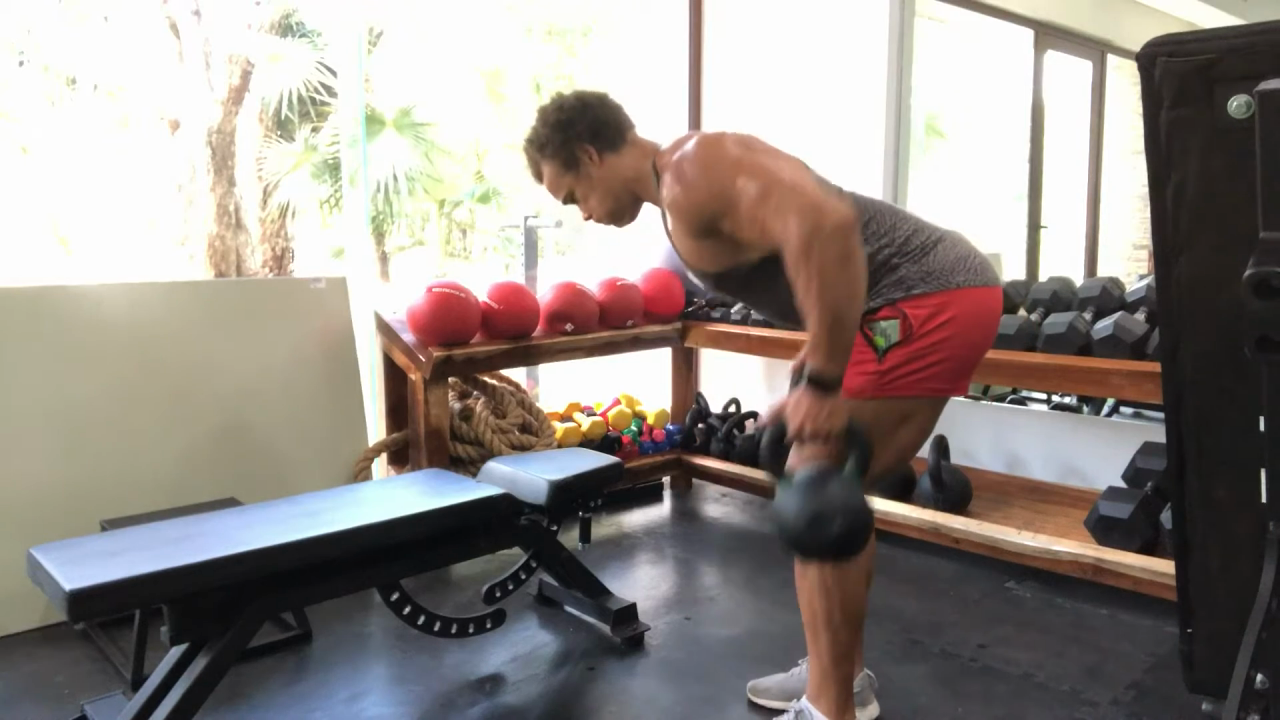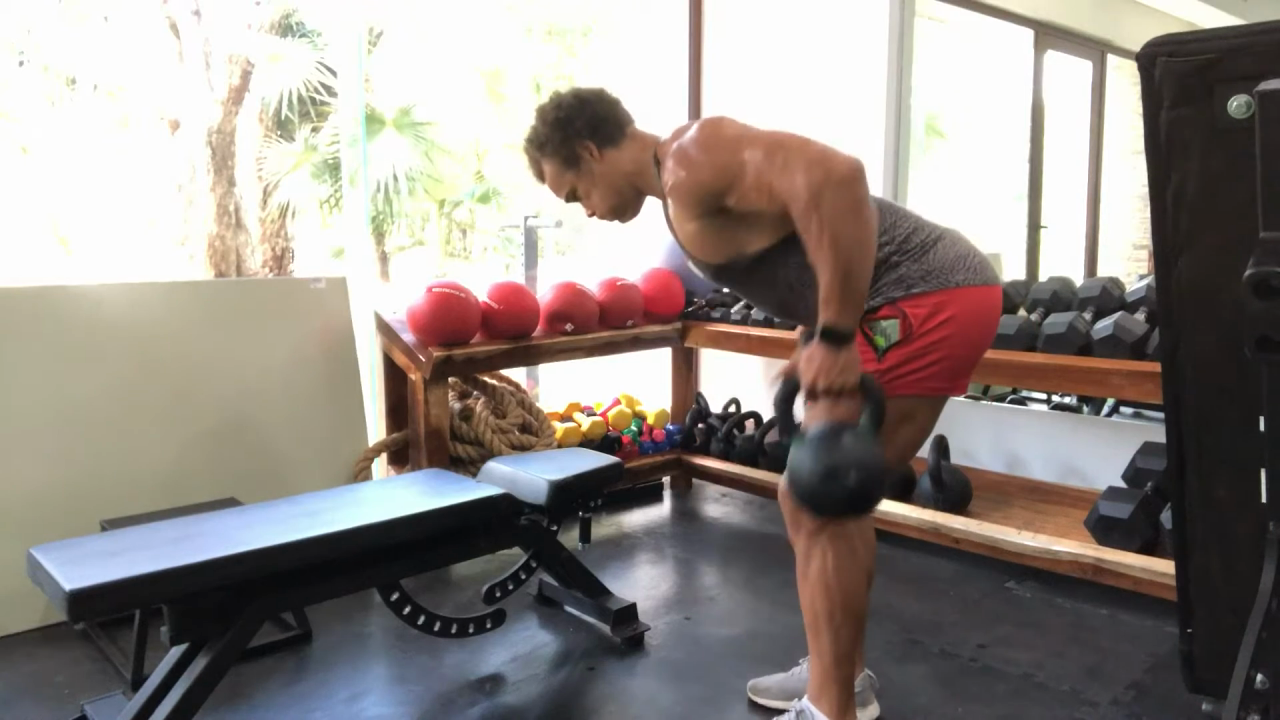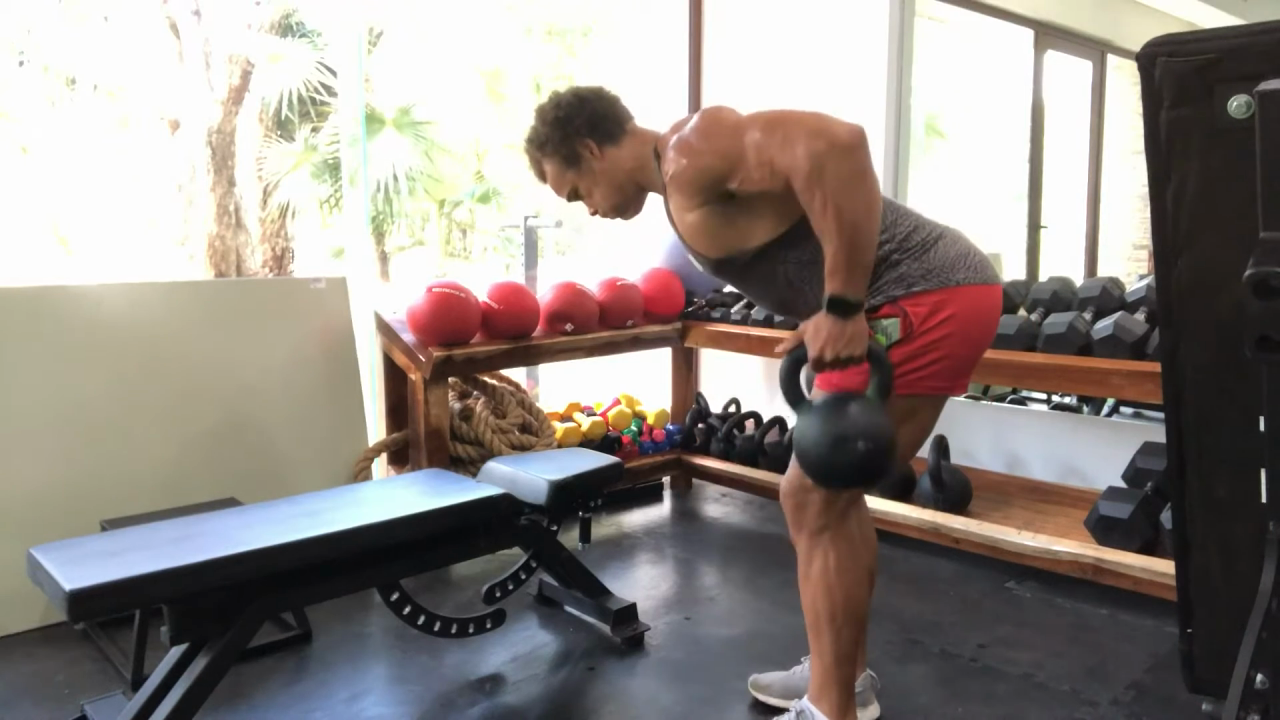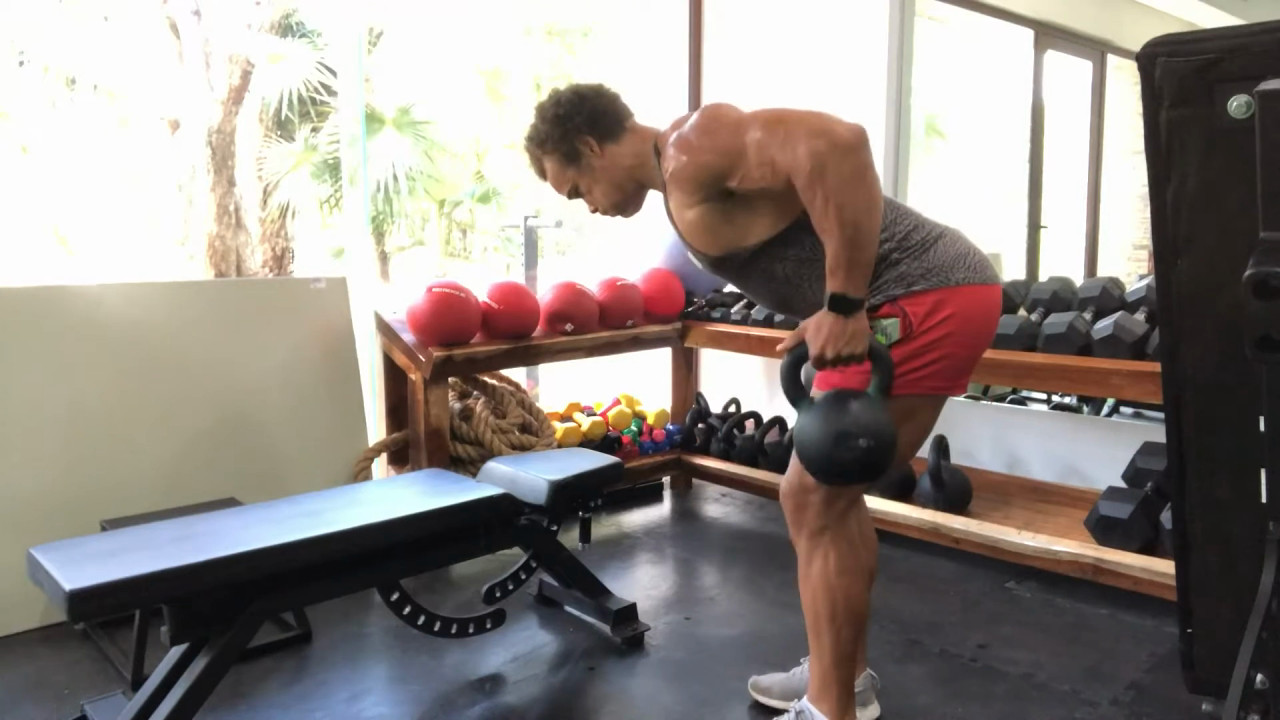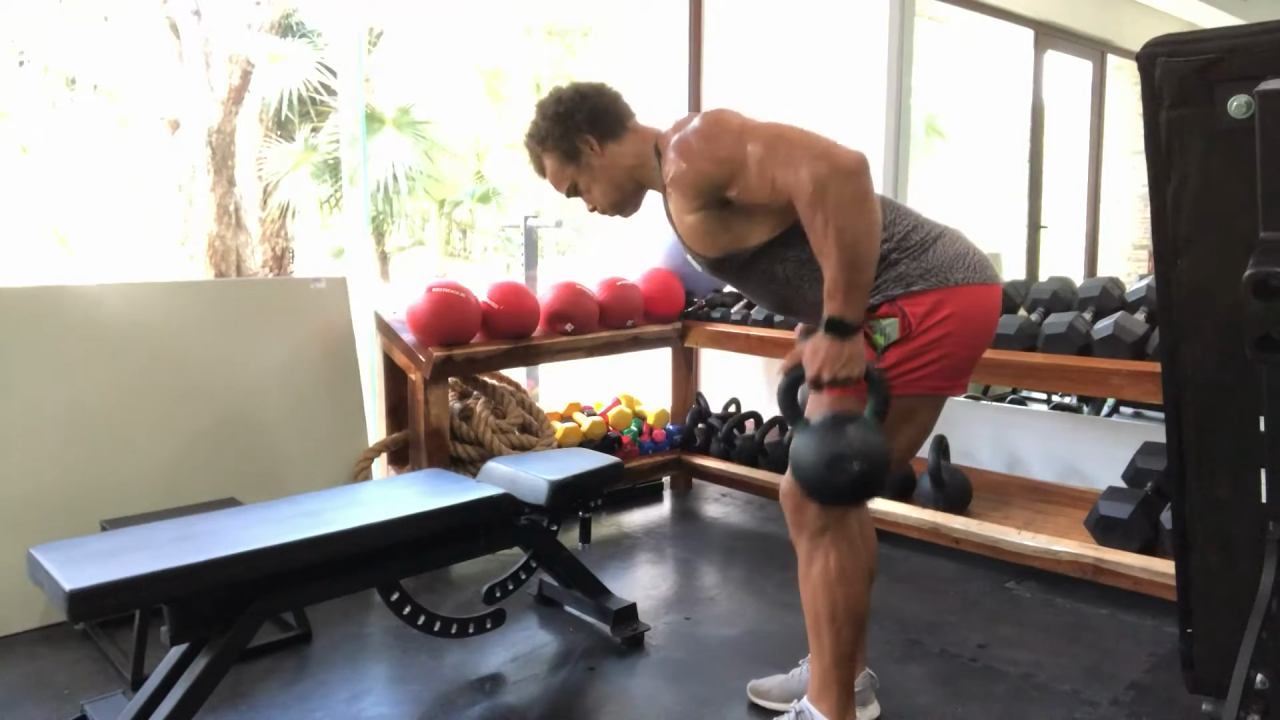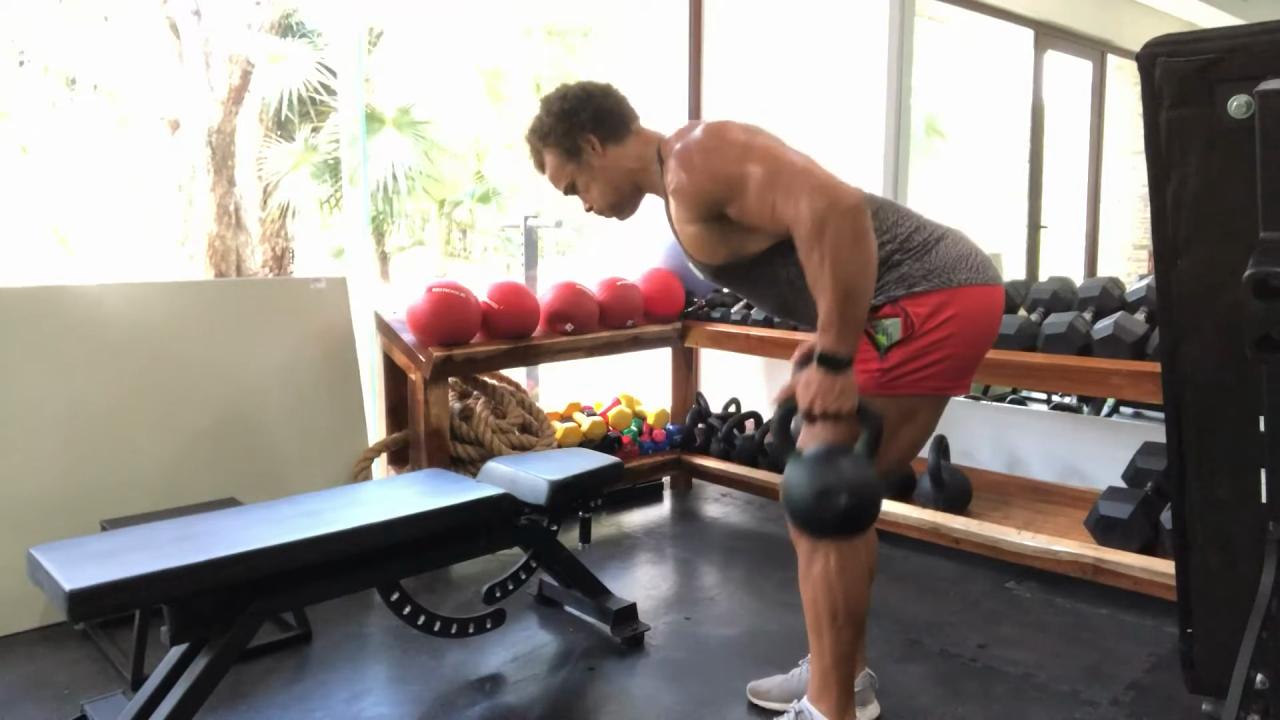
dt=0.1s
person 1, frame 1
left shoulder: (690, 175)
right shoulder: (692, 185)
left elbow: (827, 224)
left wrist: (820, 385)
right wrist: (814, 378)
left hip: (925, 304)
right hip: (946, 291)
person 1, frame 2
left shoulder: (690, 163)
right shoulder: (691, 181)
left elbow: (836, 177)
left wrist: (834, 340)
right wrist: (826, 338)
left hip: (926, 300)
right hip: (943, 290)
left knee: (812, 500)
person 1, frame 3
left shoulder: (691, 154)
right shoulder: (694, 174)
left elbow: (837, 146)
left wrist: (841, 310)
right wrist: (835, 310)
left hip: (925, 299)
right hip: (943, 290)
left knee: (813, 500)
right knee: (832, 493)
person 1, frame 4
left shoulder: (692, 150)
right shoulder: (690, 175)
left elbow: (840, 146)
left wrist: (840, 306)
right wrist: (834, 309)
left hip: (927, 299)
right hip: (943, 288)
left knee: (812, 500)
right knee: (832, 492)
person 1, frame 5
left shoulder: (692, 154)
right shoulder: (692, 174)
left elbow: (838, 170)
left wrist: (838, 331)
right wrist: (828, 328)
left hip: (926, 300)
right hip: (942, 289)
left knee: (812, 502)
right knee: (832, 494)
person 1, frame 6
left shoulder: (694, 162)
right shoulder: (691, 180)
left elbow: (836, 213)
left wrist: (832, 365)
right wrist: (826, 347)
left hip: (929, 301)
right hip: (946, 288)
